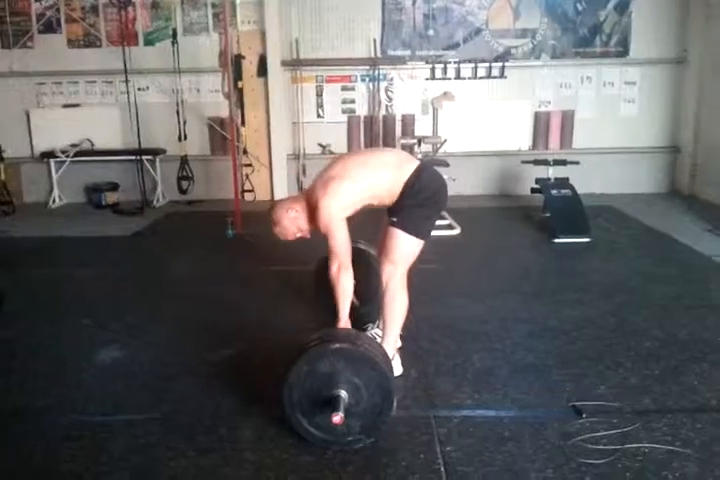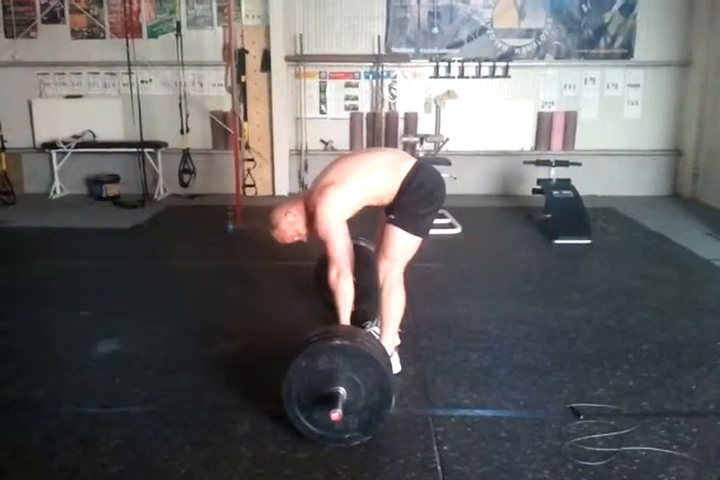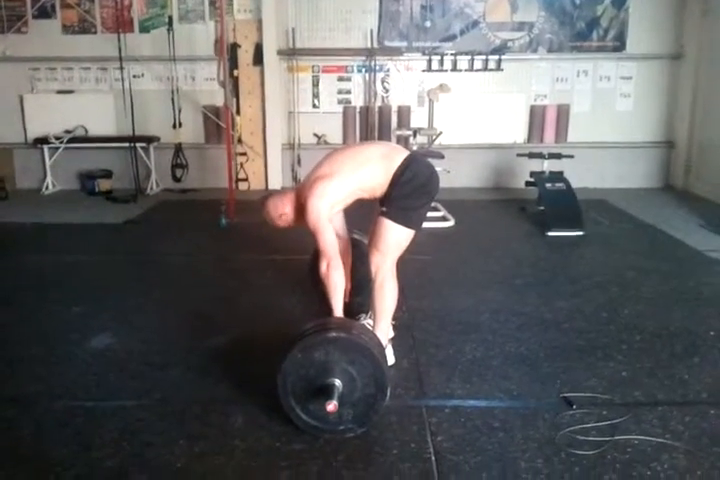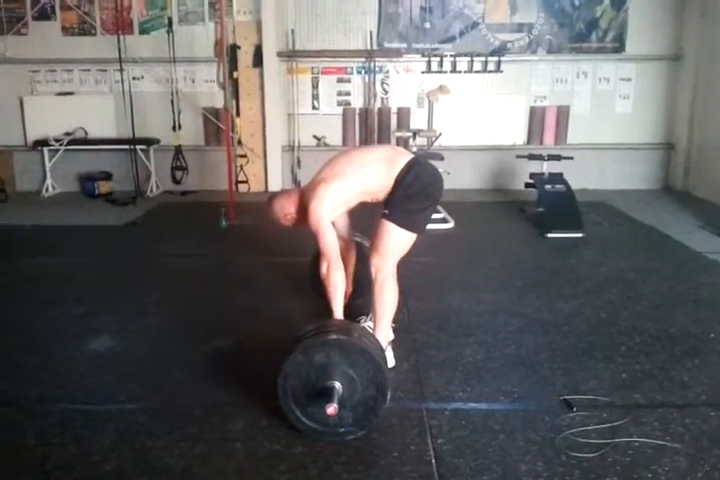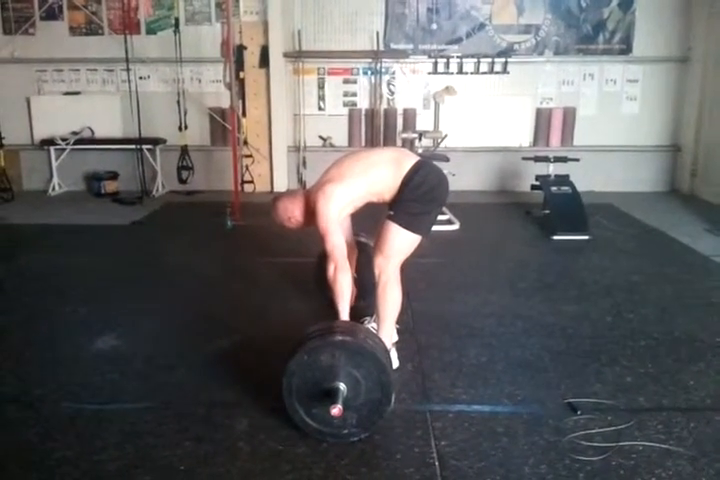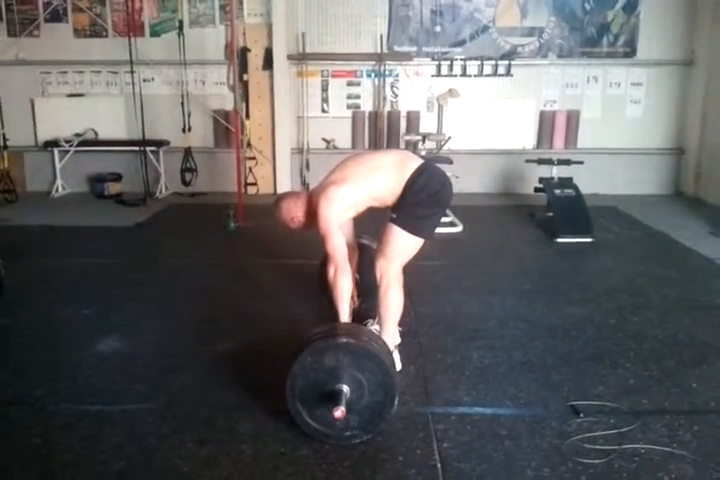
dt=0.7s
person 1, frame 1
left shoulder: (324, 207)
right shoulder: (320, 193)
left elbow: (340, 266)
right elbow: (343, 252)
left wrist: (342, 318)
right wrist: (346, 290)
left hip: (422, 190)
right hip: (416, 182)
left knee: (391, 273)
right knee: (387, 262)
left ankle: (388, 357)
right ankle: (387, 330)
person 1, frame 2
left shoulder: (323, 212)
right shoulder: (319, 196)
left elbow: (339, 272)
right elbow: (345, 244)
left wrist: (344, 327)
right wrist: (349, 296)
left hip: (420, 187)
right hip: (414, 177)
left knee: (389, 270)
right knee: (384, 259)
left ankle: (386, 354)
right ankle: (386, 328)
person 1, frame 3
left shoulder: (313, 205)
right shoulder: (316, 190)
left elbow: (330, 263)
right elbow: (341, 236)
left wrist: (338, 317)
right wrist: (346, 283)
left hip: (412, 179)
right hip: (408, 169)
left knee: (380, 263)
right knee: (378, 254)
left ankle: (380, 346)
right ankle: (380, 321)
person 1, frame 4
left shoulder: (316, 207)
right shoulder: (324, 194)
left elbow: (331, 265)
right elbow: (346, 241)
left wrist: (338, 320)
right wrist: (348, 285)
left hip: (415, 184)
right hip: (414, 173)
left knee: (380, 265)
right knee: (381, 258)
left ankle: (380, 349)
right ankle: (379, 324)
person 1, frame 5
left shoulder: (323, 206)
right shoulder: (327, 195)
left elbow: (338, 265)
right elbow: (347, 244)
left wrist: (343, 321)
right wrist: (350, 284)
left hip: (422, 186)
right hip: (421, 175)
left knee: (384, 266)
right knee: (385, 260)
left ankle: (384, 349)
right ankle: (383, 325)
person 1, frame 6
left shoulder: (325, 208)
right shoulder: (330, 195)
left elbow: (338, 268)
right elbow: (349, 245)
left wrist: (344, 325)
right wrist: (351, 285)
left hip: (425, 188)
right hip: (424, 178)
left knee: (386, 269)
right knee: (388, 263)
left ankle: (387, 352)
right ankle: (387, 328)
